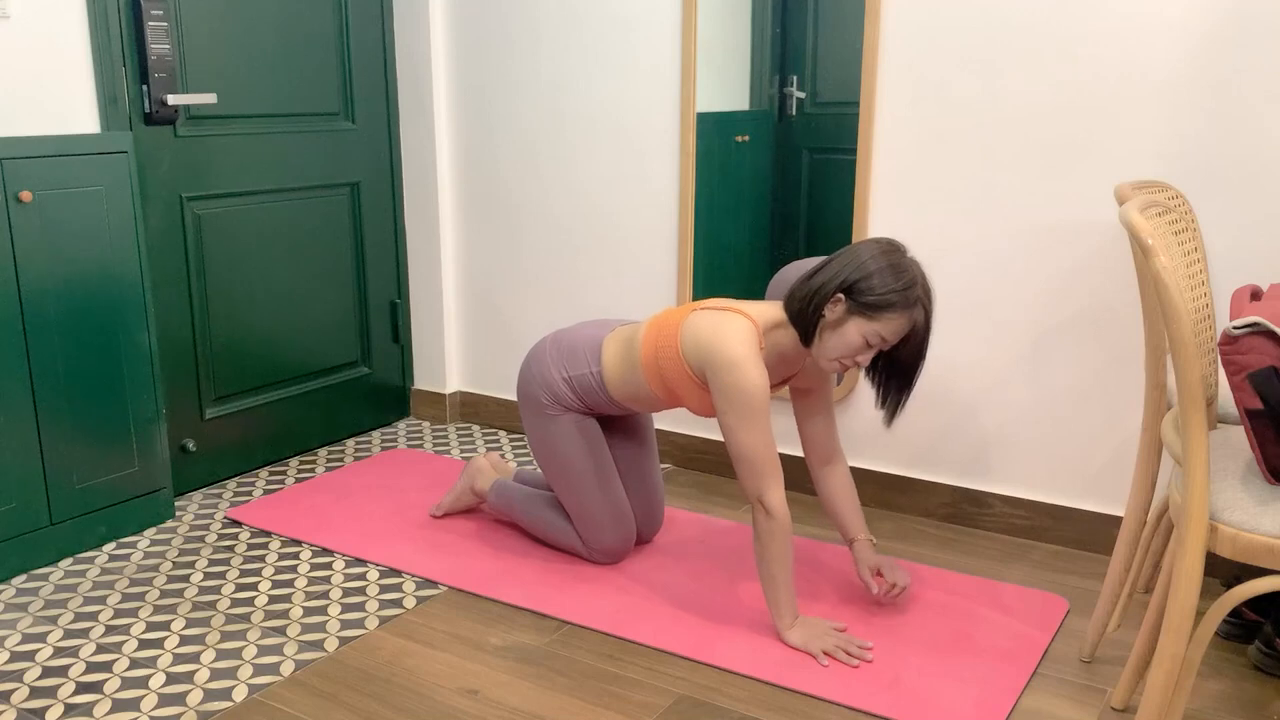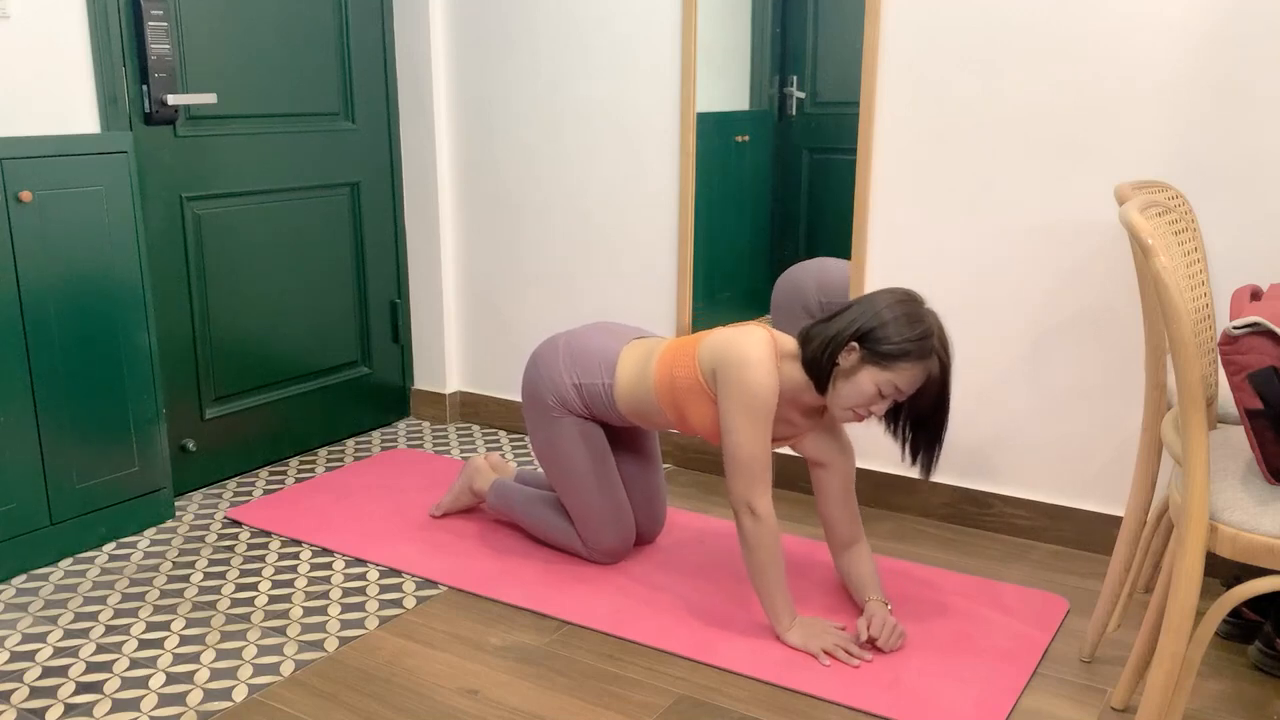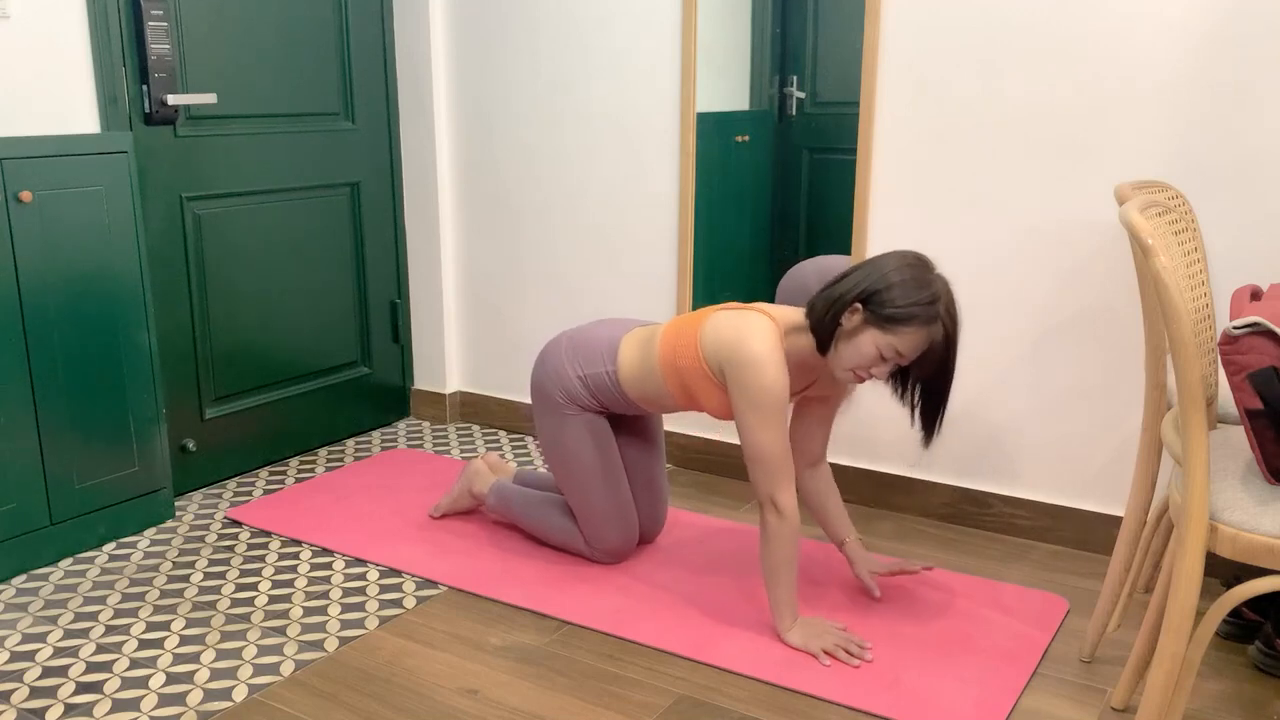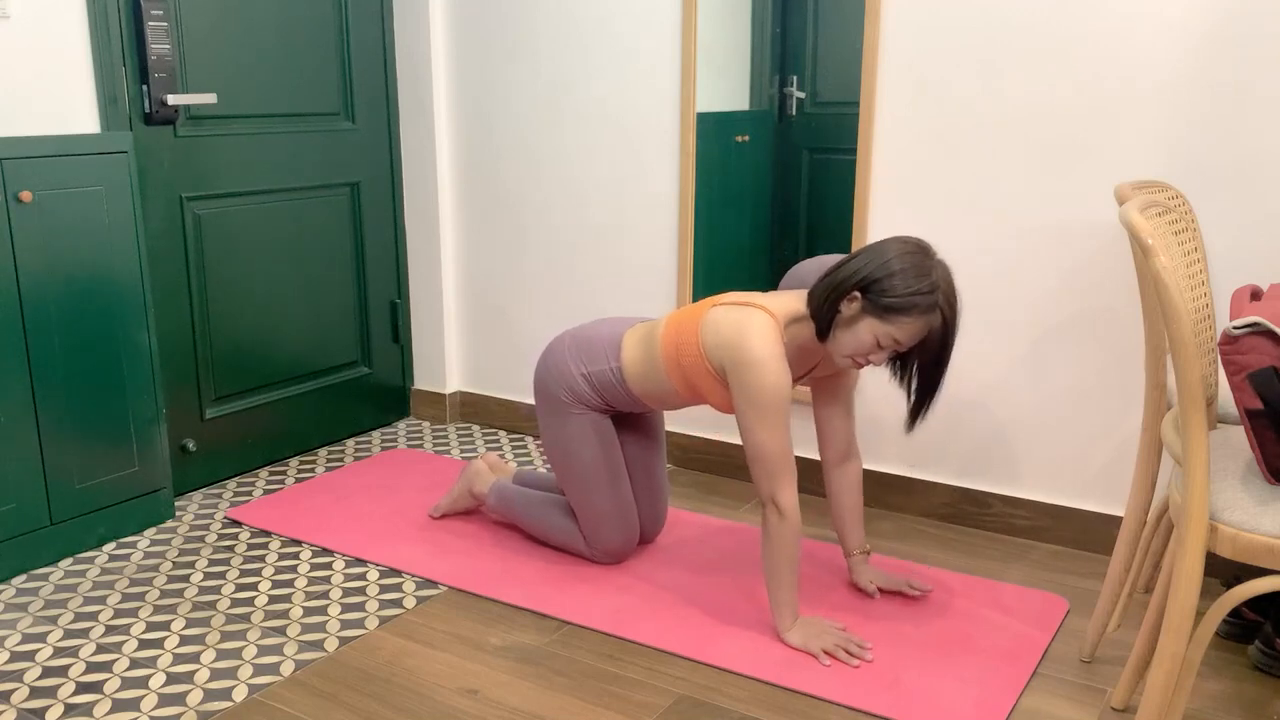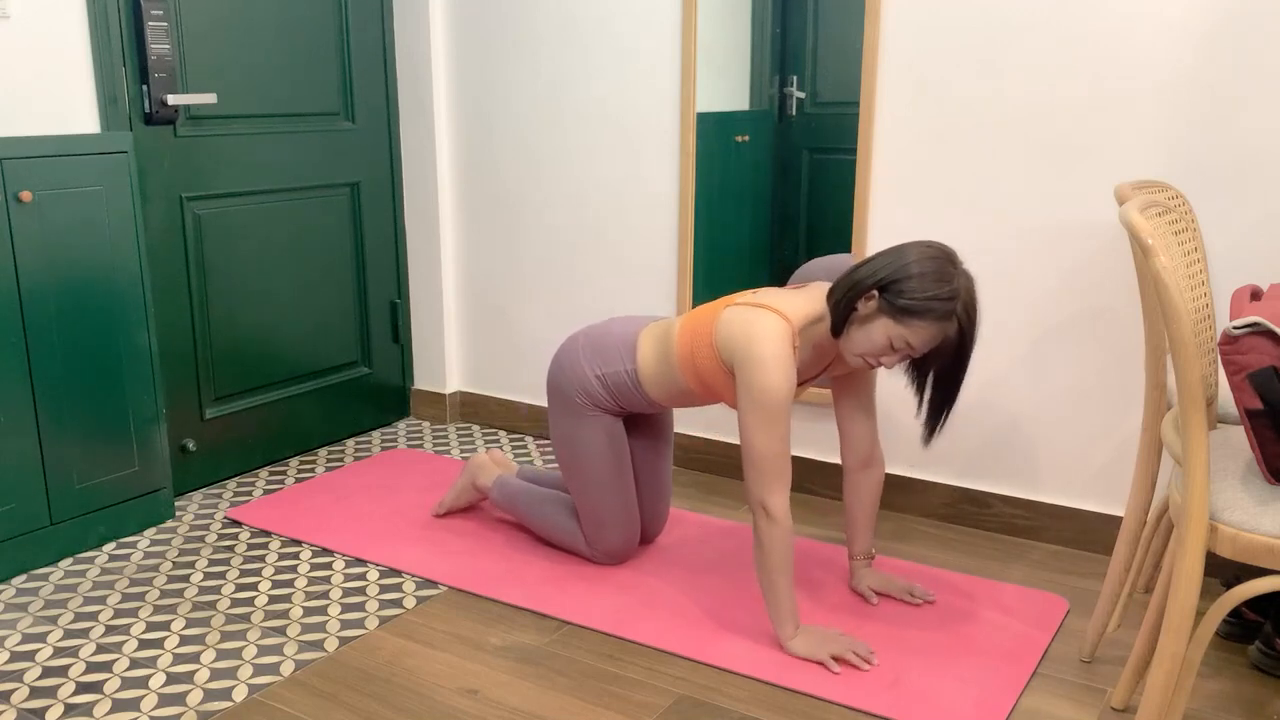
dt=1s
person 1, frame 1
left shoulder: (811, 350)
right shoulder: (736, 349)
left elbow: (826, 460)
right elbow: (767, 500)
left wrist: (862, 546)
right wrist: (789, 623)
left hip: (612, 382)
right hip: (557, 383)
left knee: (644, 529)
right knee: (608, 543)
left ankle: (508, 473)
right ankle: (486, 483)
person 1, frame 2
left shoulder: (823, 435)
right shoulder: (753, 364)
left elbow: (848, 543)
right elbow: (752, 508)
left wrist: (875, 604)
right wrist: (787, 624)
left hip: (616, 368)
right hip: (564, 381)
left knee: (646, 529)
right knee: (608, 543)
left ankle: (505, 473)
right ankle: (484, 484)
person 1, frame 3
left shoulder: (830, 368)
right shoulder: (760, 354)
left elbow: (808, 467)
right elbow: (777, 502)
left wrist: (854, 551)
right wrist: (789, 624)
left hip: (622, 373)
right hip: (571, 378)
left knee: (646, 529)
right knee: (611, 544)
left ankle: (503, 473)
right ankle: (483, 486)
person 1, frame 4
left shoulder: (832, 337)
right shoulder: (760, 347)
left elbow: (841, 458)
right elbow: (779, 501)
left wrist: (859, 560)
right wrist: (789, 622)
left hip: (626, 380)
right hip: (575, 379)
left knee: (646, 529)
right knee: (611, 544)
left ankle: (505, 473)
right ankle: (485, 486)
person 1, frame 5
left shoulder: (850, 330)
right shoulder: (770, 344)
left elbow: (864, 459)
right elbow: (768, 504)
left wrist: (862, 564)
right wrist: (790, 632)
left hip: (639, 380)
right hip: (590, 379)
left knee: (647, 529)
right knee: (611, 545)
left ankle: (507, 469)
right ankle: (488, 478)
